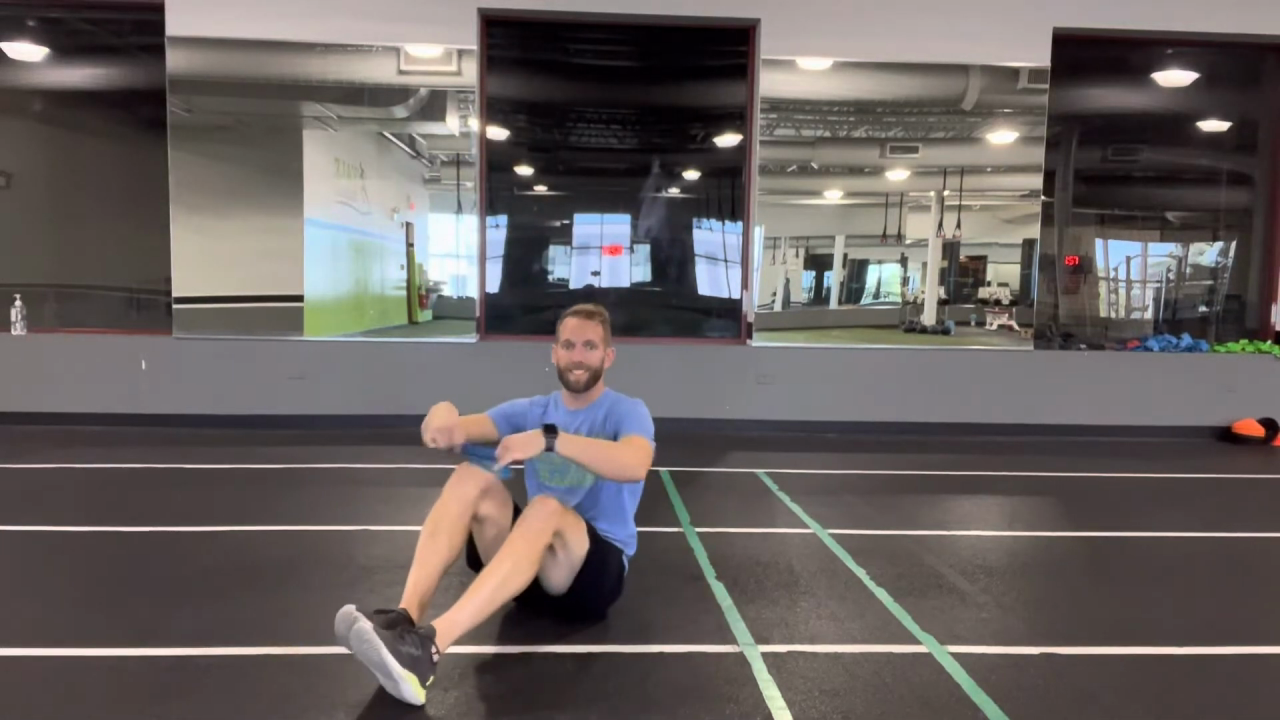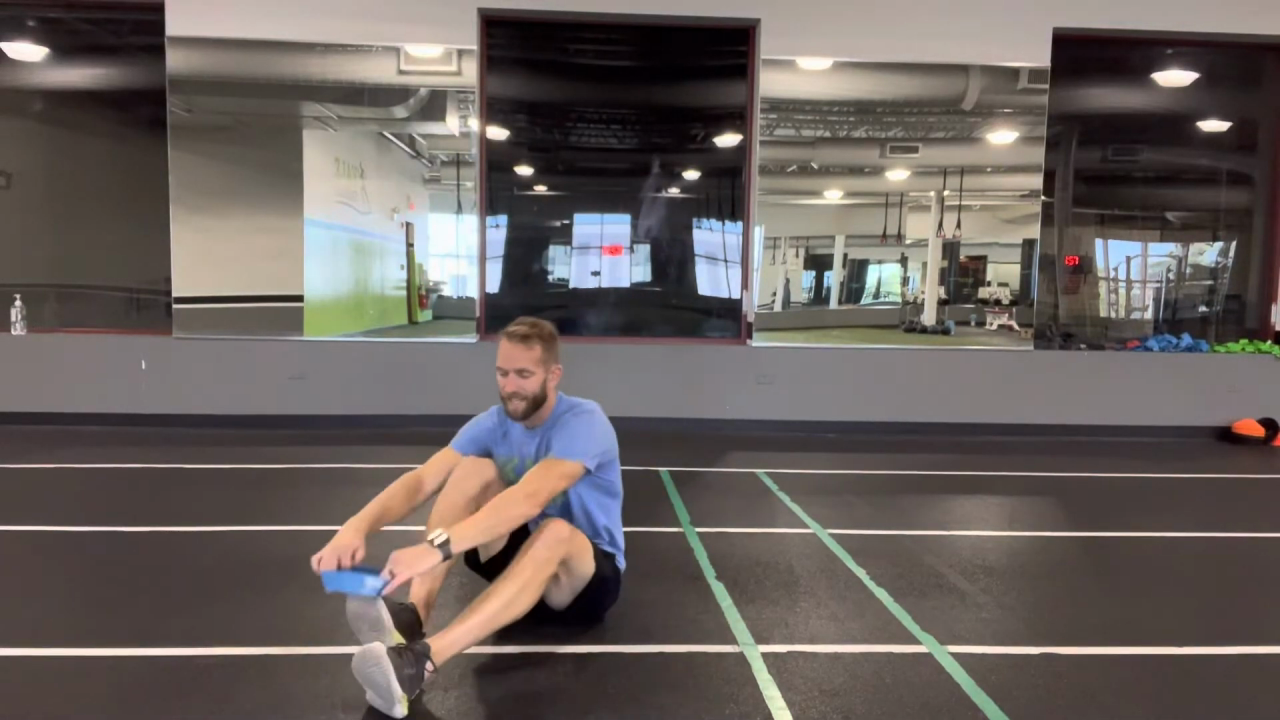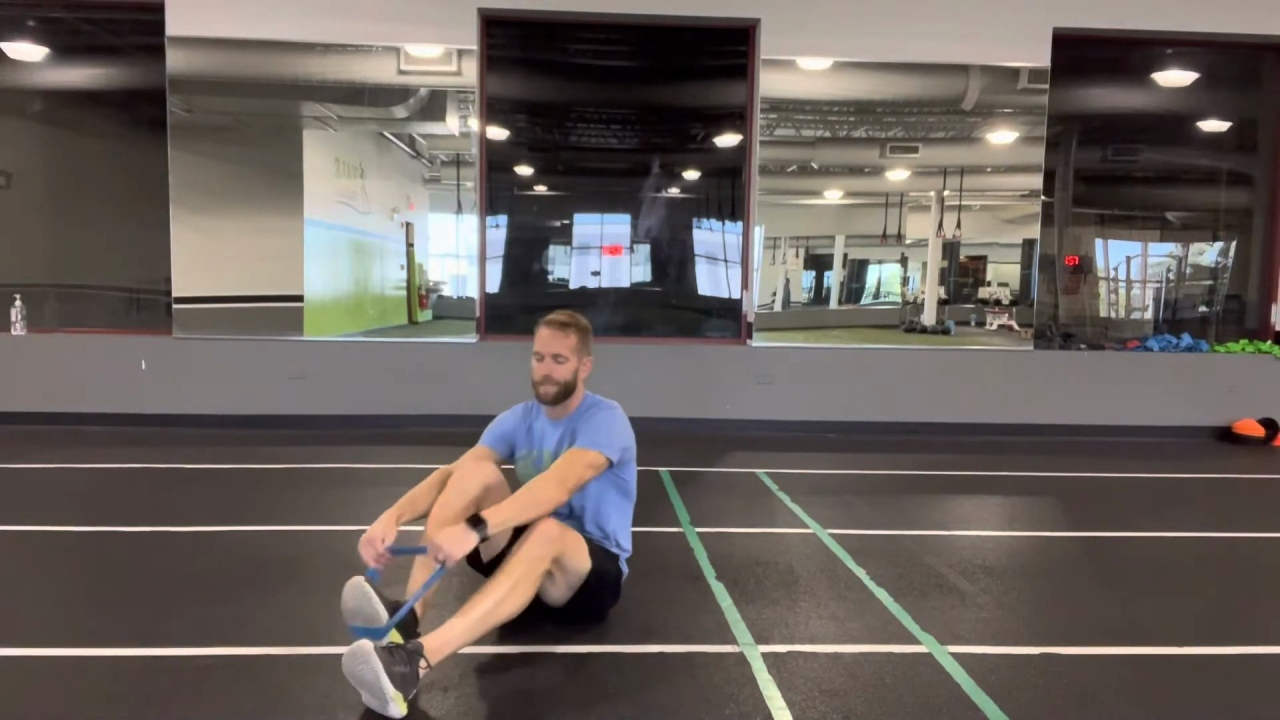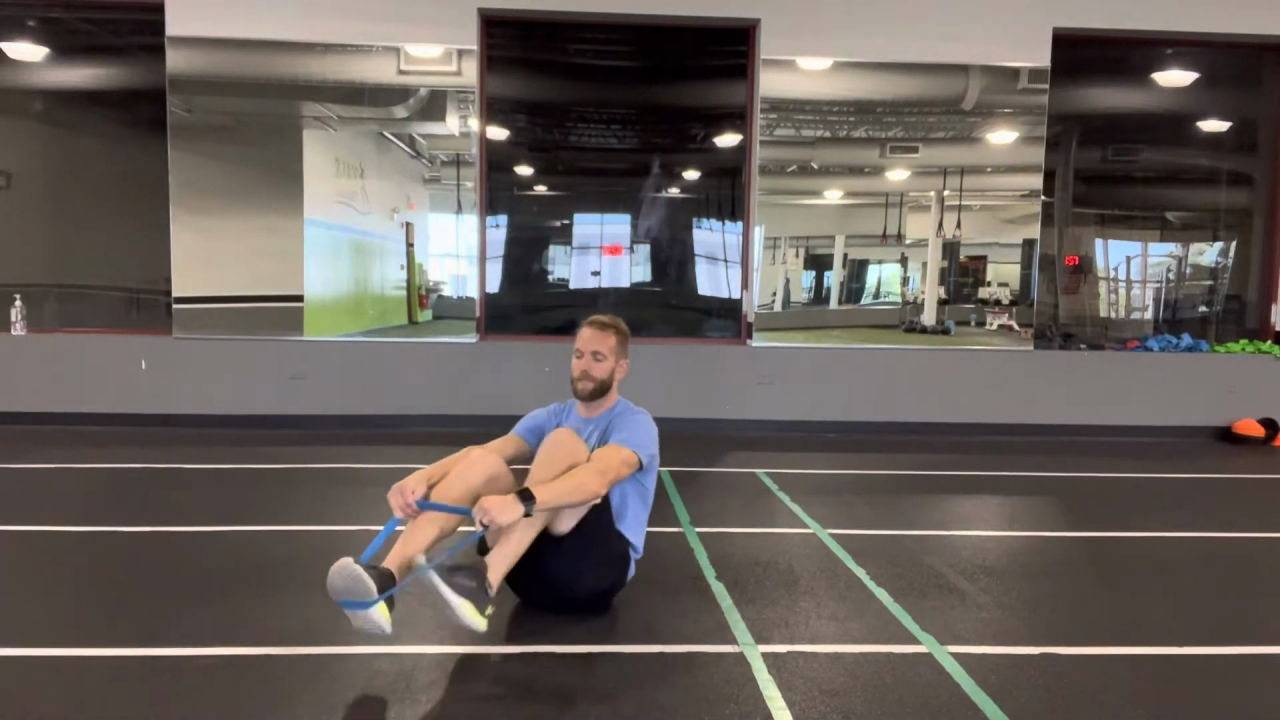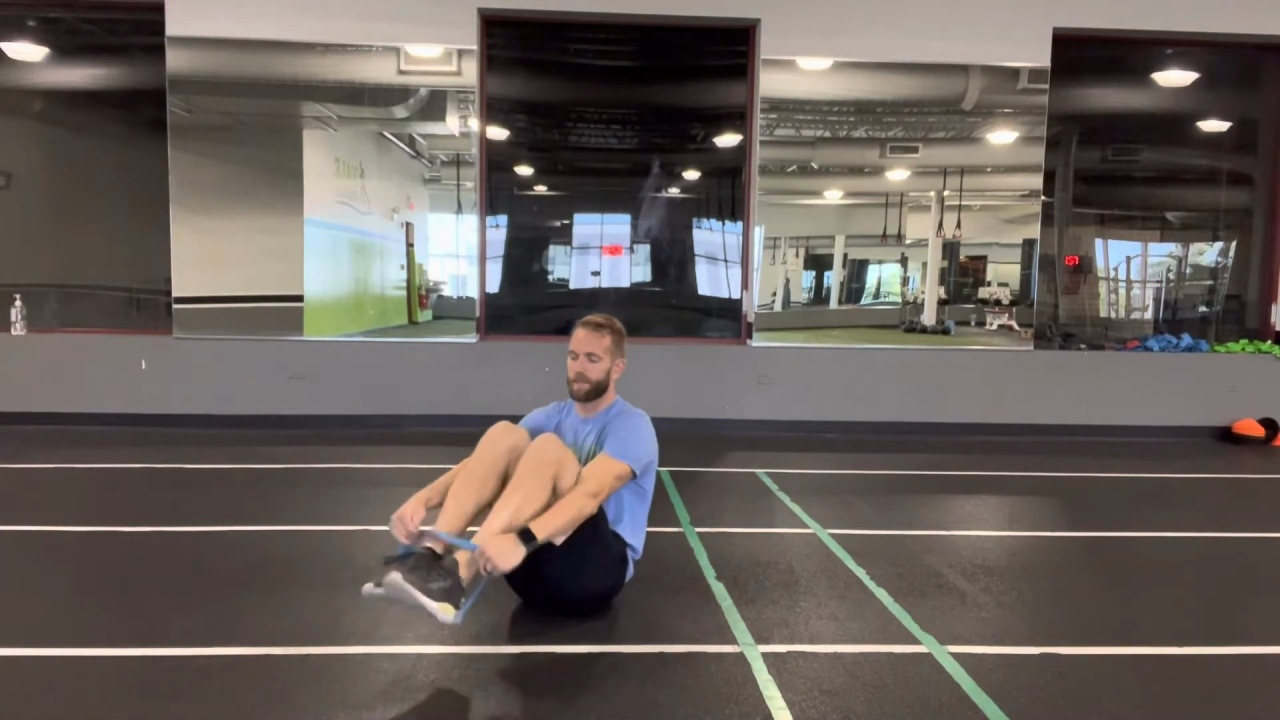
dt=0.5s
person 1, frame 1
left shoulder: (627, 412)
right shoulder: (531, 410)
left elbow: (635, 466)
right elbow: (459, 431)
left wrist: (550, 439)
right wrist: (443, 415)
left hip: (595, 568)
right hip: (531, 560)
left knee: (546, 508)
right knee: (471, 477)
left ankle: (426, 646)
right ankle: (406, 617)
person 1, frame 2
left shoulder: (583, 423)
right shoulder: (494, 423)
left elbow: (529, 499)
right elbow: (422, 481)
left wrist: (436, 548)
right wrist: (358, 525)
left hip: (588, 573)
right hip: (523, 559)
left knee: (556, 532)
right knee: (473, 469)
left ankle: (422, 660)
right ankle: (413, 617)
person 1, frame 3
left shoulder: (605, 419)
right shoulder: (519, 419)
left elbow: (557, 488)
right elbow: (453, 473)
left wrist: (473, 530)
right wrist: (392, 517)
left hip: (595, 570)
right hip: (529, 559)
left knee: (547, 533)
right knee: (475, 472)
left ankle: (414, 661)
right ankle: (405, 616)
person 1, frame 4
left shoulder: (635, 424)
right shoulder: (549, 417)
left elbow: (598, 479)
right elbow: (490, 452)
left wrist: (520, 501)
right wrist: (422, 477)
left hip: (598, 563)
right hip: (537, 559)
left knee: (564, 439)
right knee: (481, 462)
left ankle: (482, 584)
right ankle: (384, 581)
person 1, frame 5
left shoulder: (632, 426)
right shoulder: (549, 417)
left elbow: (589, 494)
right elbow: (485, 463)
left wrist: (522, 542)
right wrist: (423, 497)
left hip: (596, 566)
right hip: (536, 564)
left knee: (547, 447)
right knee: (504, 435)
left ankle: (458, 573)
right ankle: (433, 559)
